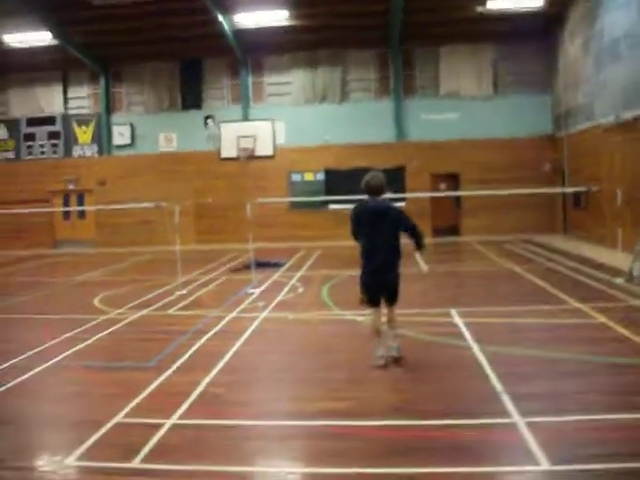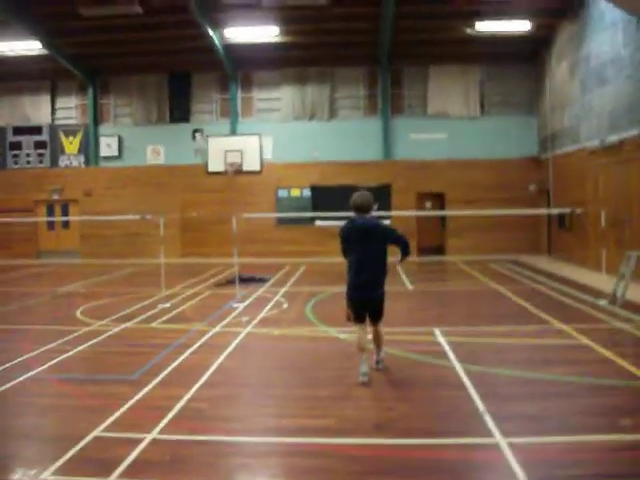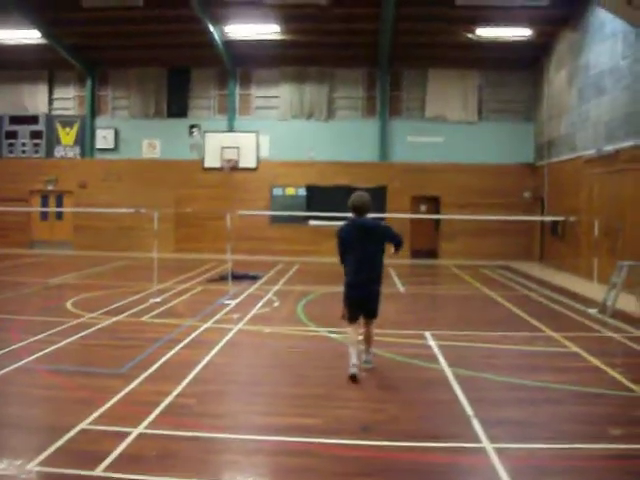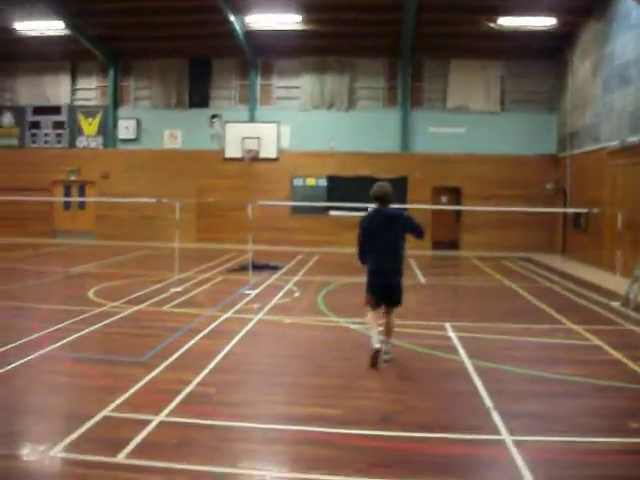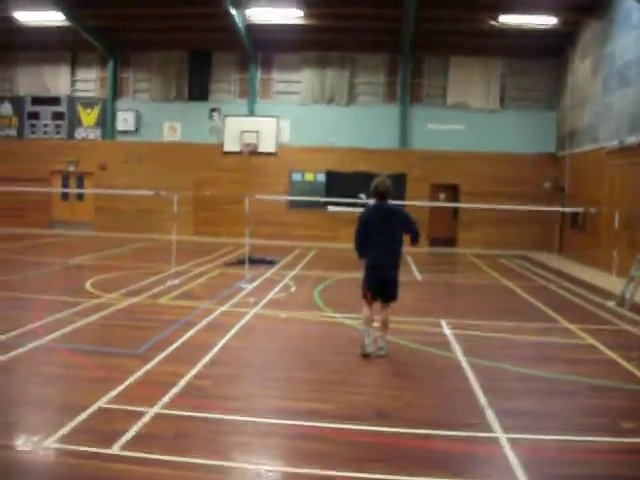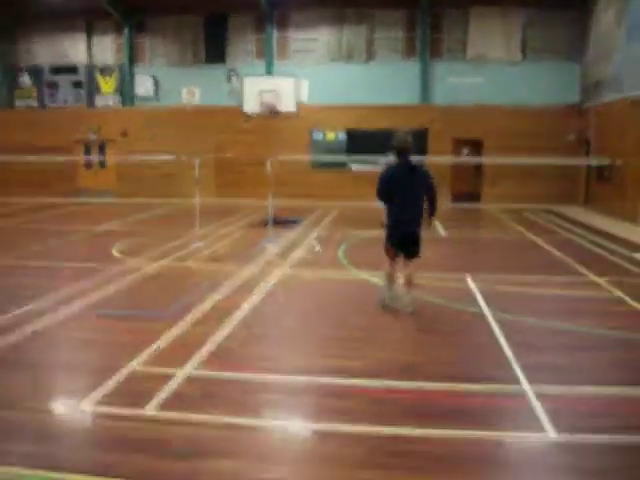
dt=0.2s
person 1, frame 1
left shoulder: (358, 212)
right shoulder: (394, 212)
right elbow: (414, 231)
right wrist: (419, 245)
left hip: (369, 270)
right hip: (390, 269)
left knee: (375, 311)
right knee: (390, 308)
left ankle: (381, 354)
right ankle: (393, 347)
person 1, frame 2
left shoulder: (346, 230)
right shoulder: (382, 229)
right elbow: (404, 243)
right wrist: (403, 256)
left hip: (355, 286)
right hip: (376, 287)
left knee: (361, 327)
right knee: (376, 325)
left ankle: (364, 370)
right ankle: (379, 359)
person 1, frame 3
left shoulder: (344, 231)
right shoulder: (379, 228)
left elbow: (342, 257)
right elbow: (398, 240)
right wrist: (394, 249)
left hip: (353, 285)
right hip: (373, 285)
left knee: (353, 325)
right knee: (368, 324)
left ankle: (354, 363)
right ankle: (367, 358)
person 1, frame 4
left shoulder: (367, 220)
right shoulder: (401, 218)
left elbow: (361, 247)
right elbow: (420, 233)
left wrist: (365, 262)
right wrist: (412, 233)
left hip: (375, 273)
right hip: (394, 274)
left knee: (373, 311)
right knee: (388, 313)
left ankle: (376, 343)
right ankle: (387, 348)
person 1, frame 5
left shoulder: (366, 215)
right shoulder: (400, 214)
left elbow: (359, 241)
right elbow: (415, 234)
left wrist: (363, 256)
right wrist: (413, 241)
left hip: (372, 267)
right hip: (391, 269)
left knee: (368, 304)
right knee: (385, 307)
left ankle: (368, 343)
right ankle: (381, 345)
person 1, frame 6
left shoulder: (389, 173)
right shoulder: (421, 172)
left elbow: (381, 195)
right elbow: (431, 196)
right wrist: (431, 215)
left hip: (395, 224)
right hip: (413, 225)
left knee: (392, 261)
right knee: (408, 263)
left ankle: (389, 298)
right ankle: (407, 301)
